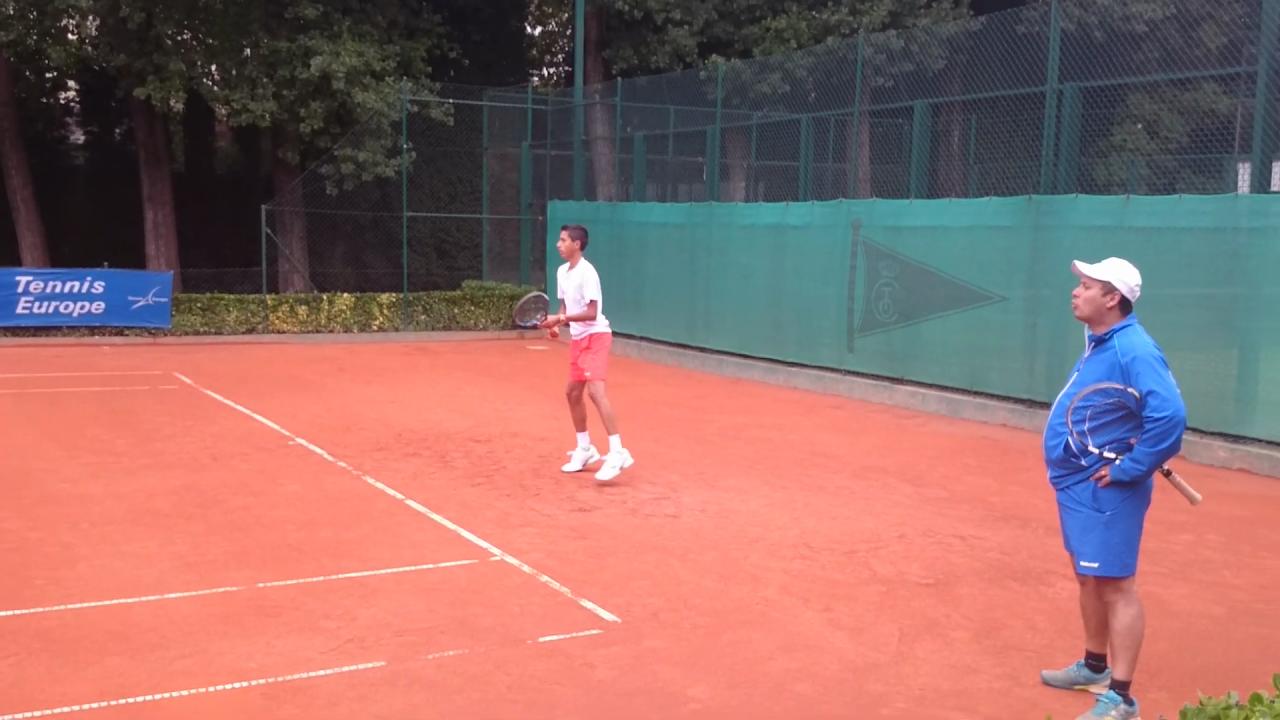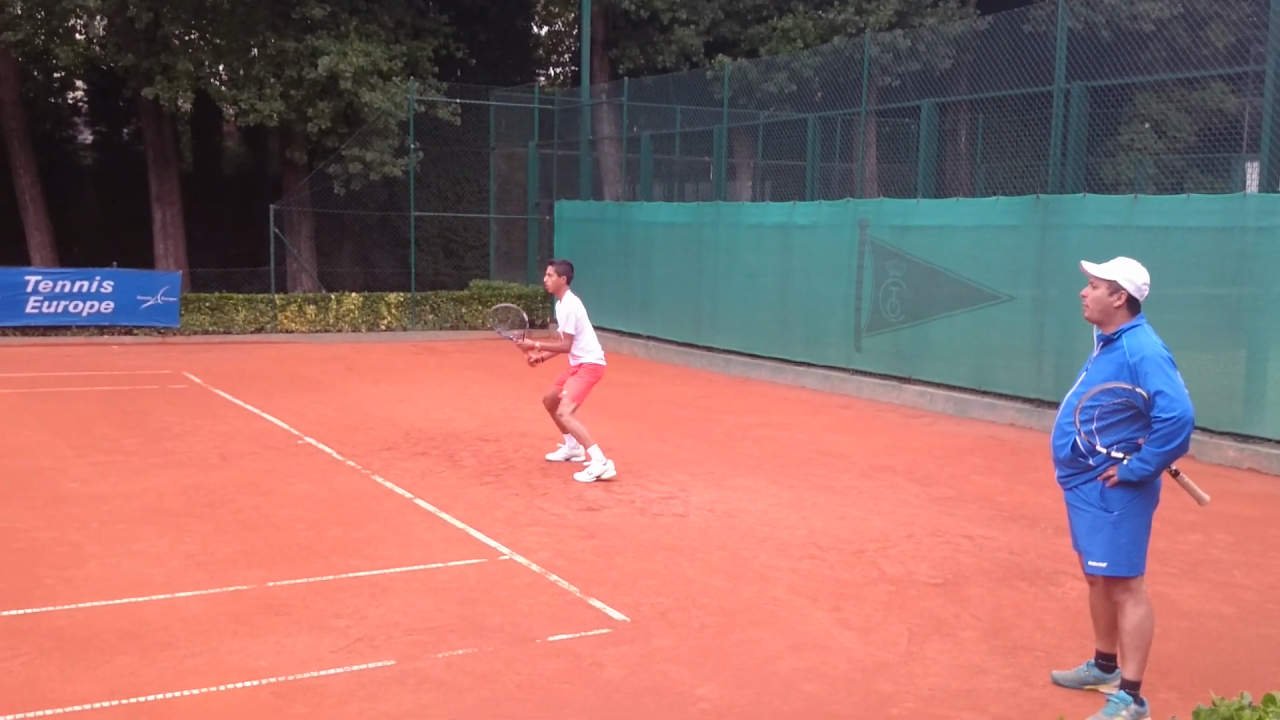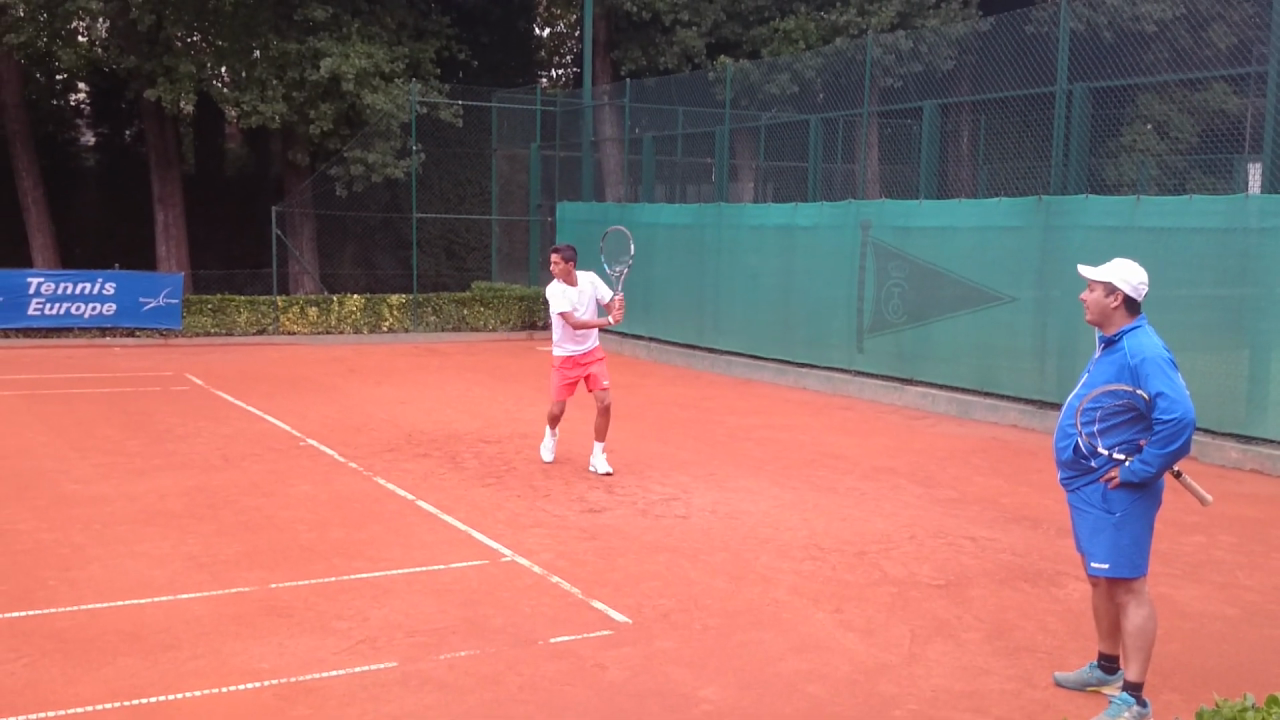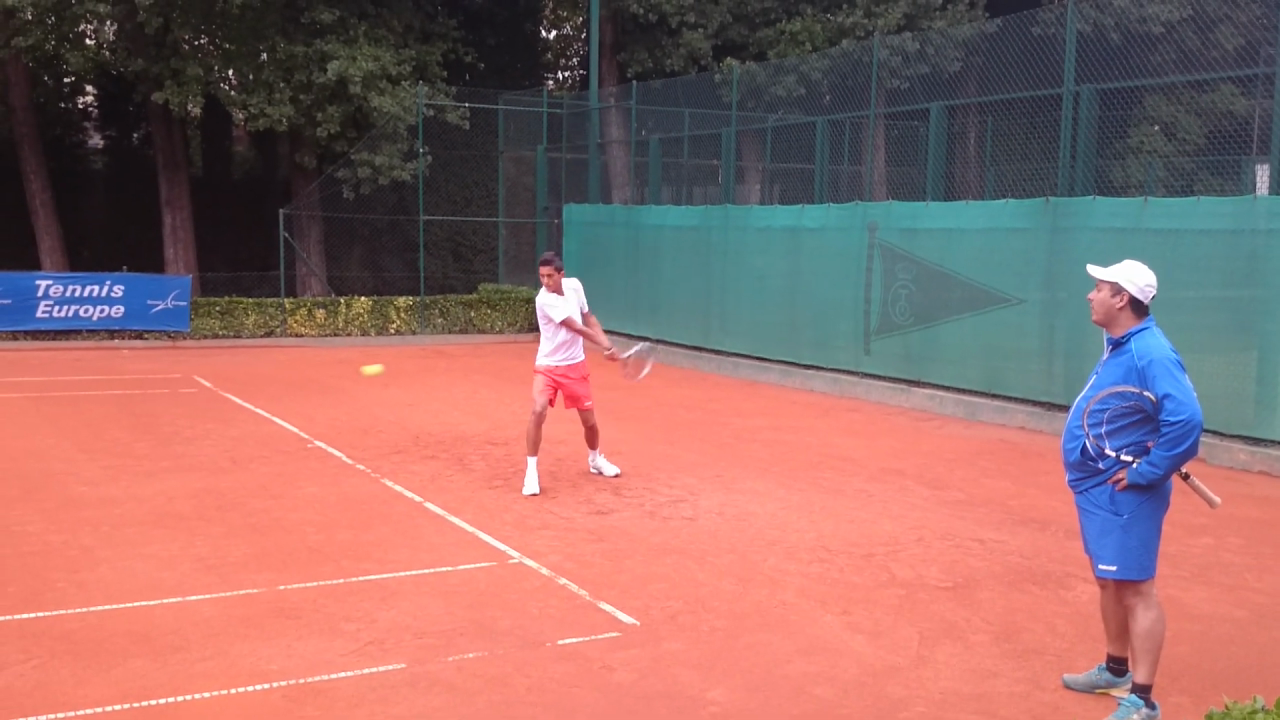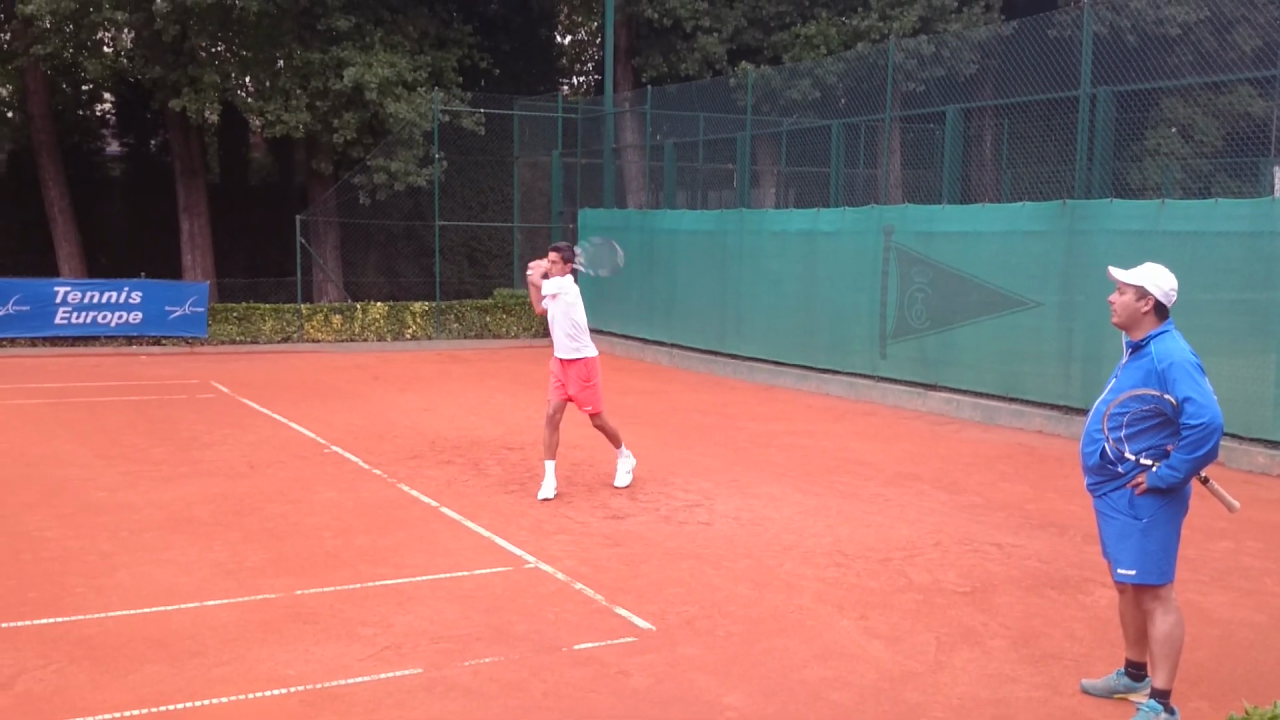
dt=0.4s
person 1, frame 1
left shoulder: (1133, 350)
right shoulder: (1099, 344)
left elbow: (1169, 416)
left wrist: (1128, 469)
left hip: (1103, 491)
right hip: (1078, 484)
left knee: (1114, 586)
right knee: (1089, 579)
right ankle: (1094, 666)
person 1, frame 2
left shoulder: (1142, 350)
right shoulder: (1107, 344)
left elbow: (1177, 417)
left wrist: (1136, 469)
left hip: (1113, 491)
right hip: (1086, 485)
left knee: (1124, 587)
right knee: (1098, 579)
right ankle: (1105, 666)
person 1, frame 3
left shoulder: (1143, 351)
right shoulder: (1110, 345)
left elbow: (1178, 418)
left wrist: (1137, 471)
left hip: (1114, 492)
right hip: (1089, 486)
left knee: (1126, 588)
right knee: (1101, 580)
right ankle: (1107, 668)
person 1, frame 4
left shoulder: (1150, 353)
right shoulder: (1118, 347)
left elbow: (1185, 420)
left wrist: (1145, 473)
left hip: (1123, 494)
right hip: (1098, 489)
left knee: (1135, 590)
right knee: (1109, 583)
right ankle: (1116, 671)
person 1, frame 5
left shoulder: (1170, 357)
right shoulder: (1137, 351)
left elbow: (1206, 423)
left wrist: (1164, 476)
left hip: (1141, 499)
right hip: (1116, 492)
left knee: (1153, 594)
right knee: (1128, 588)
right ankle: (1134, 675)
person 2, frame 1
left shoulder: (587, 272)
right shoulder: (562, 271)
left elbow: (592, 313)
left wrist: (562, 319)
right wrist: (555, 324)
left hip: (595, 337)
right hip: (579, 339)
left knee: (596, 392)
right knee: (573, 394)
left ankle: (617, 452)
right ankle: (585, 450)
person 2, frame 2
left shoulder: (569, 306)
right shoulder: (561, 304)
left elbow: (566, 346)
left wrist: (535, 345)
right wrist: (542, 355)
left hip: (588, 365)
right hip: (579, 364)
left knee: (564, 413)
right knee: (550, 401)
left ankle: (600, 463)
right ankle: (572, 447)
person 2, frame 3
left shoulder: (590, 279)
right shoulder: (553, 290)
left elbow: (612, 304)
right elbow: (573, 323)
left wrist: (617, 307)
right wrist: (608, 321)
left hip: (592, 352)
right hip: (565, 357)
left knee: (604, 403)
right knee: (557, 410)
left ankle: (597, 456)
right ankle: (550, 435)
person 2, frame 4
left shoulder: (574, 286)
right shoulder: (544, 299)
left elbow: (588, 318)
right elbow: (575, 328)
left wrist: (604, 342)
right wrist: (602, 344)
left hip: (575, 366)
right hip: (547, 367)
left knee: (590, 421)
right knee: (537, 412)
left ankle: (595, 459)
right ankle: (532, 473)
person 2, frame 5
left shoulder: (565, 287)
right shoulder: (557, 290)
left elbow: (537, 280)
right elbow: (539, 308)
left wrist: (536, 271)
right wrist: (537, 271)
left hip: (582, 363)
right hip: (561, 362)
left knee: (597, 420)
right knee: (552, 417)
left ankle: (624, 457)
right ankle: (550, 478)
